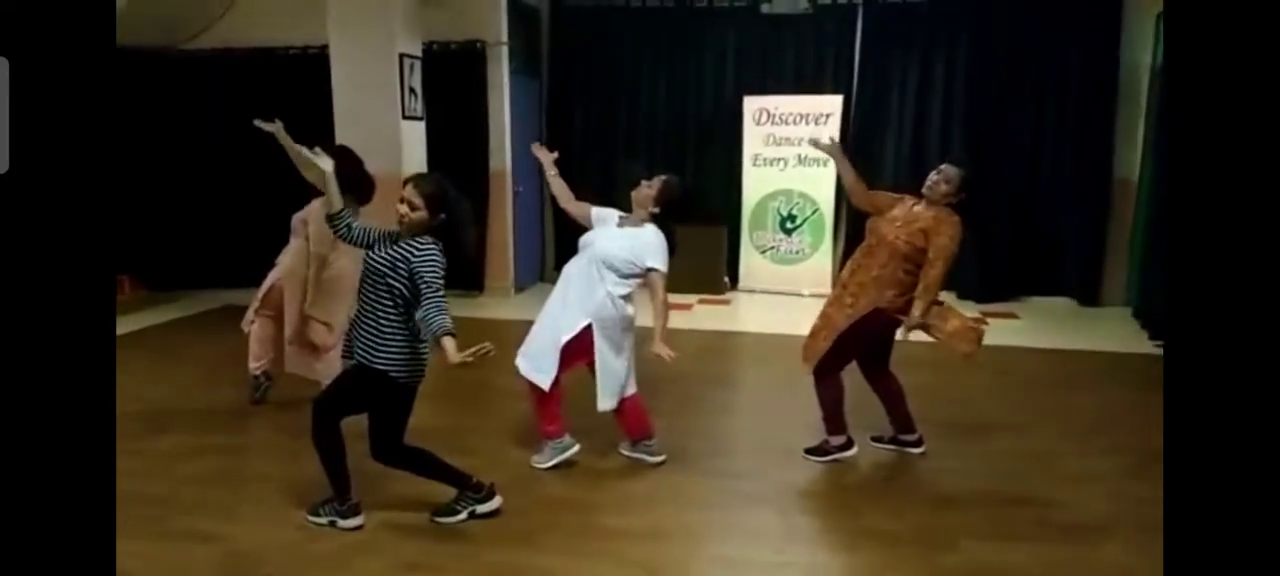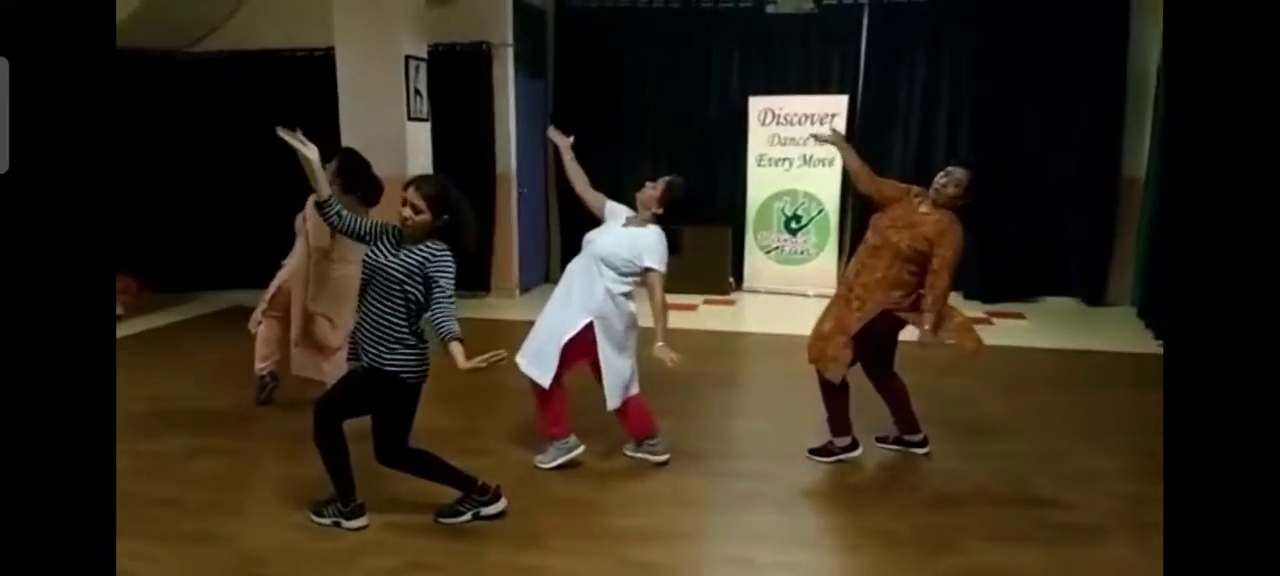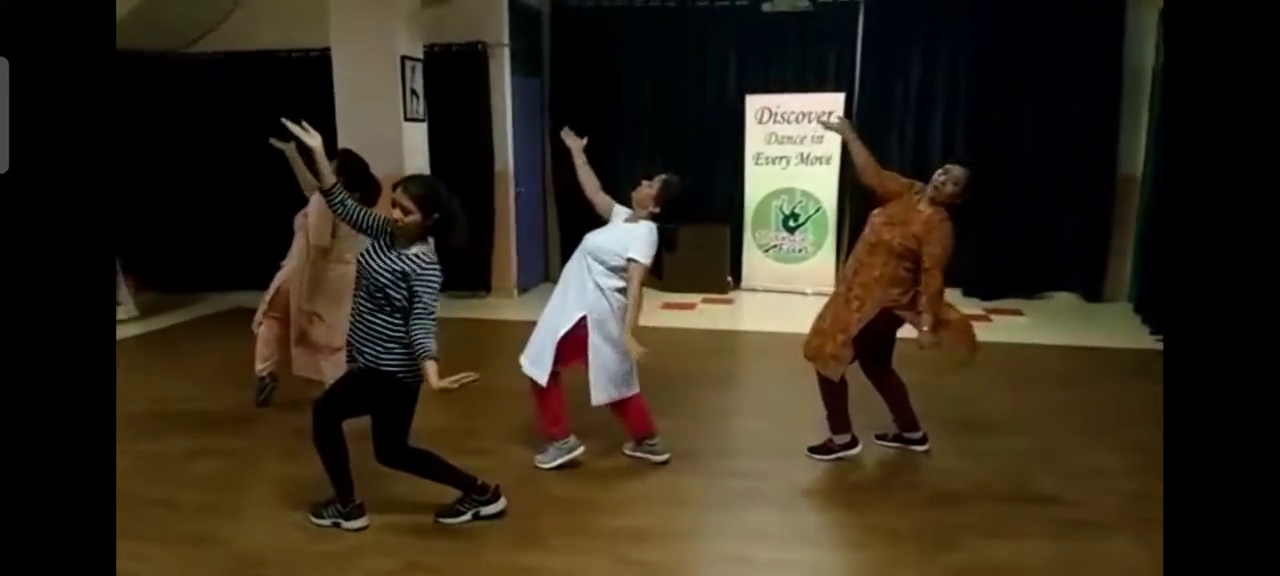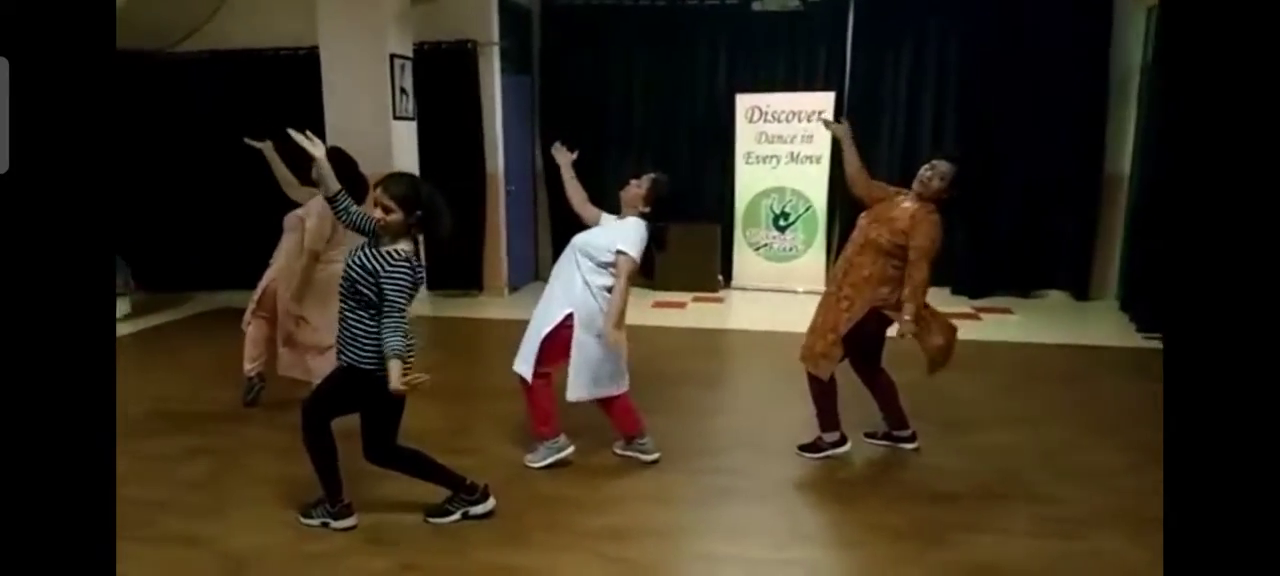
dt=0.2s
person 1, frame 1
left shoulder: (426, 250)
right shoulder: (393, 238)
left elbow: (433, 303)
right elbow: (344, 229)
left wrist: (451, 351)
right wrist: (329, 174)
left hip: (388, 364)
right hip: (383, 362)
left knee: (324, 411)
right knee: (388, 448)
left ankle: (343, 505)
right ankle: (476, 491)
person 1, frame 2
left shoulder: (437, 255)
right shoulder: (389, 235)
left elbow: (442, 308)
right elbow: (337, 219)
left wrist: (460, 358)
right wrist: (314, 165)
left hip: (395, 367)
right hip: (380, 361)
left knee: (326, 412)
right knee: (392, 451)
left ankle: (347, 506)
right ankle: (480, 493)
person 1, frame 3
left shoulder: (424, 263)
right shoulder: (386, 233)
left elbow: (422, 321)
right elbow: (342, 207)
left wrist: (433, 374)
right wrist: (318, 153)
left hip: (391, 367)
right hip: (376, 362)
left knee: (325, 413)
right knee: (392, 450)
left ankle: (346, 506)
right ankle: (479, 493)
person 1, frame 4
left shoulder: (398, 262)
right shoulder: (381, 234)
left elbow: (393, 322)
right elbow: (345, 212)
left wrist: (394, 376)
right wrist: (321, 162)
left hip: (372, 364)
right hip: (367, 361)
left knee: (314, 412)
right knee: (381, 449)
left ankle: (336, 507)
right ankle: (469, 492)
person 2, frame 1
left shoulder: (945, 223)
right shoulder: (904, 204)
left elbow: (935, 270)
right elbow: (861, 196)
left wrist: (918, 311)
right wrist: (838, 156)
left hip: (878, 307)
right hip: (863, 301)
left knee: (824, 364)
right knee: (876, 370)
left ankle: (838, 441)
right ankle: (908, 436)
person 2, frame 2
left shoulder: (947, 227)
right shoulder: (909, 198)
left elbow: (939, 278)
right elbow: (868, 182)
left wrist: (929, 323)
right wrist: (842, 145)
left hip: (883, 308)
right hip: (863, 300)
left knee: (830, 362)
right knee: (879, 370)
left ankle: (843, 442)
right ankle: (912, 436)
person 2, frame 3
left shoulder: (937, 224)
right shoulder: (909, 194)
left elbow: (932, 277)
right elbow: (872, 174)
left wrist: (927, 324)
right wrist: (848, 134)
left hip: (880, 305)
right hip: (864, 298)
left knee: (827, 359)
right knee: (877, 367)
left ankle: (842, 439)
right ankle: (911, 433)
person 2, frame 4
left shoulder: (925, 219)
right shoulder: (896, 198)
left elbow: (918, 269)
right elbow: (860, 185)
left wrist: (909, 315)
right wrist: (846, 140)
left hip: (870, 304)
right hip: (856, 298)
left knee: (818, 359)
right knee: (867, 366)
left ankle: (831, 437)
right ankle: (901, 431)
person 3, frame 1
left shoulder: (652, 239)
right shoulder: (611, 219)
left elbow: (659, 293)
right elbow: (569, 204)
left wrist: (658, 339)
right wrist: (548, 165)
left hip: (593, 319)
right hip: (574, 309)
left knee: (540, 368)
right knee: (615, 381)
left ankle: (557, 440)
right ankle: (644, 442)
person 3, frame 2
left shoulder: (652, 238)
right shoulder: (619, 216)
left elbow: (657, 292)
right elbow: (585, 190)
left wrist: (660, 341)
right wrist: (564, 150)
left hip: (595, 317)
right hip: (578, 308)
left knee: (543, 367)
right knee: (617, 380)
left ankle: (561, 440)
right ankle: (648, 441)
person 3, frame 3
left shoulder: (644, 232)
right shoulder: (622, 218)
left elbow: (635, 284)
right elbow: (593, 192)
left wrist: (629, 333)
right wrist: (577, 152)
left hip: (589, 314)
right hip: (580, 308)
left knee: (543, 368)
right knee: (615, 380)
left ankle: (561, 441)
right ankle: (647, 441)
person 3, frame 4
left shoulder: (634, 228)
right shoulder: (612, 223)
left elbow: (623, 278)
right elbow: (581, 206)
left wrist: (613, 325)
right wrist: (566, 167)
left hip: (578, 312)
right hip: (571, 308)
left knee: (533, 369)
right knee: (603, 379)
left ankle: (551, 441)
right ankle: (638, 440)
person 4, frame 1
left shoulder: (321, 208)
right shoulder: (345, 198)
left elbow: (318, 257)
right elbow: (308, 170)
left wrist: (310, 300)
right wrist: (281, 135)
left hip: (300, 277)
right hip: (340, 282)
left knee: (265, 316)
right knee: (328, 334)
left ankle: (260, 375)
person 4, frame 2
right shoulder: (354, 203)
left elbow: (319, 253)
left wrist: (313, 299)
left hip: (309, 278)
right hip: (346, 281)
left knee: (271, 318)
right knee: (336, 336)
left ankle: (265, 376)
person 4, frame 3
left shoulder: (322, 204)
left elbow: (317, 252)
right elbow: (311, 188)
left wrist: (307, 295)
right wrist: (291, 154)
left hip: (313, 280)
right hip: (342, 281)
left knee: (272, 318)
right knee: (332, 336)
left ankle: (265, 376)
person 4, frame 4
left shoulder: (321, 205)
left elbow: (311, 254)
right elbow: (293, 188)
left wrist: (295, 296)
right wrist: (269, 153)
left hip: (305, 280)
right hip: (329, 281)
left knee: (261, 318)
right knee: (320, 335)
left ankle: (253, 376)
